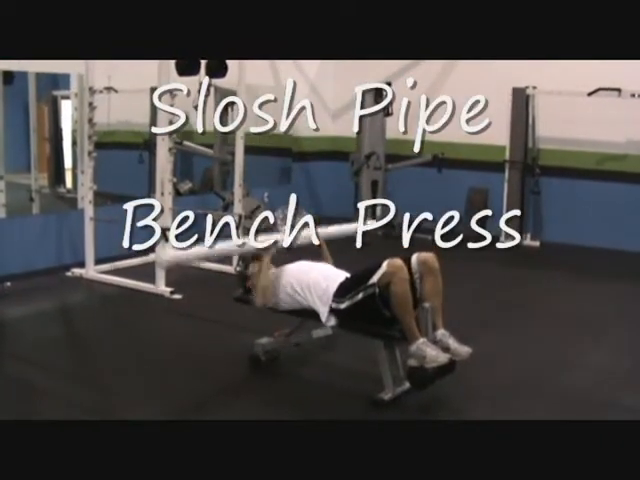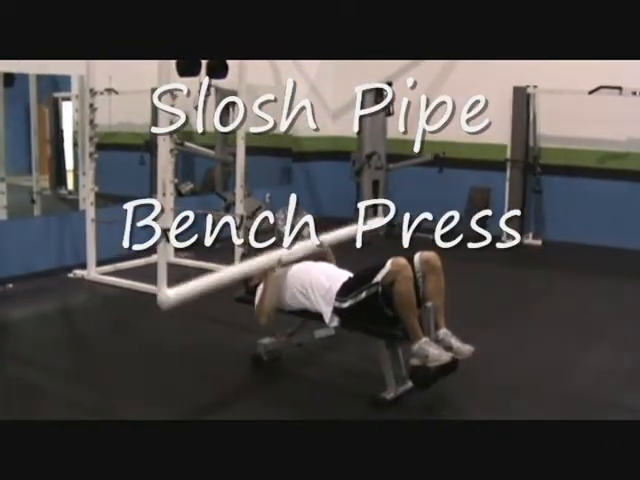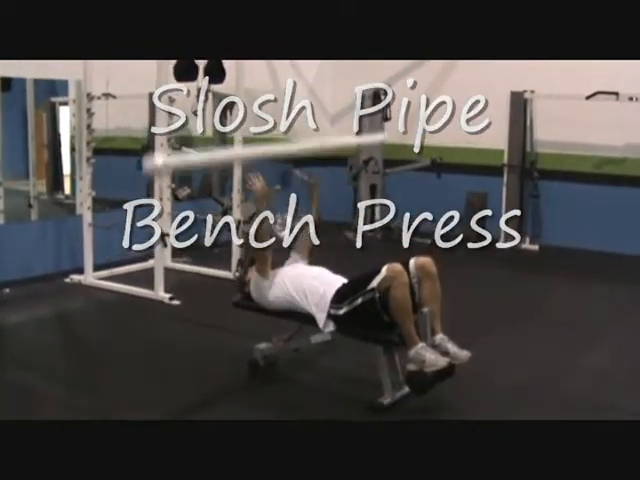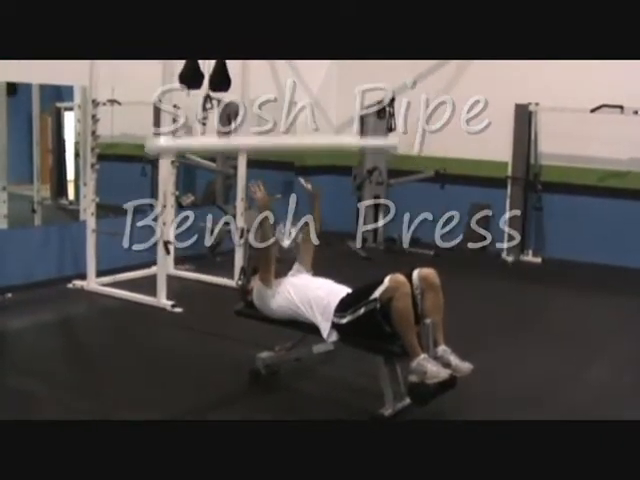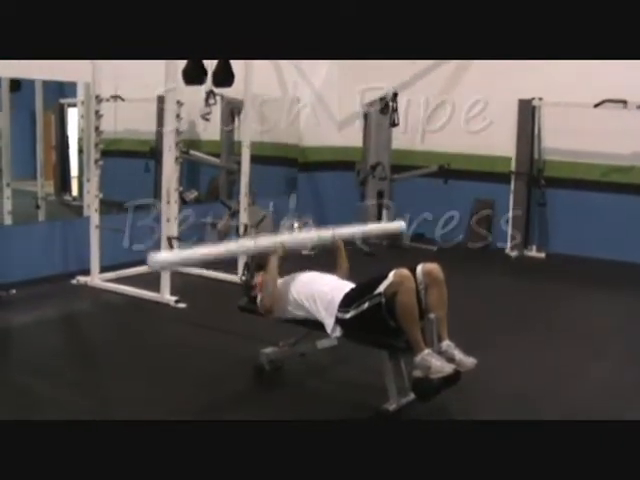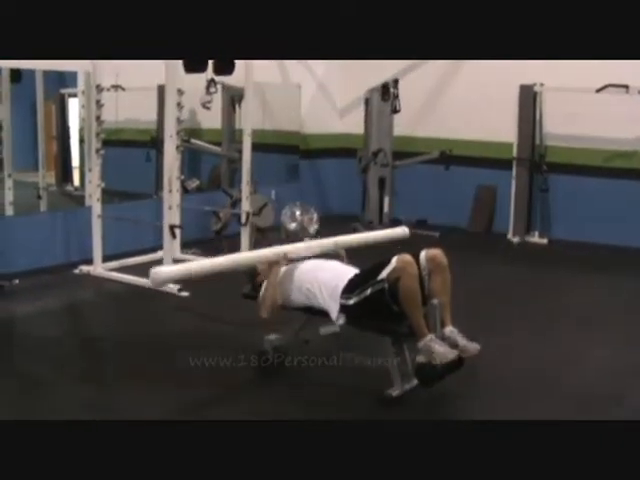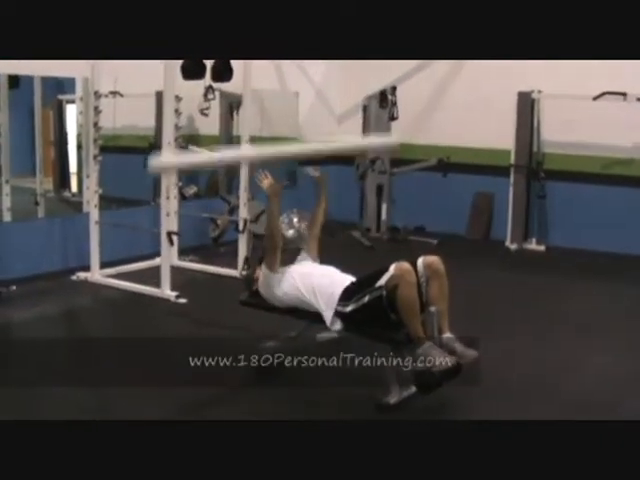
dt=0.3s
person 1, frame 1
left shoulder: (286, 273)
right shoulder: (265, 286)
right elbow: (261, 298)
left wrist: (319, 241)
right wrist: (264, 256)
left hip: (349, 285)
right hip: (337, 300)
left knee: (426, 260)
right knee: (395, 267)
left ankle: (439, 334)
right ankle: (417, 346)
person 1, frame 2
left shoulder: (290, 273)
right shoulder: (265, 289)
right elbow: (263, 318)
left wrist: (326, 252)
right wrist: (269, 271)
left hip: (351, 284)
right hip: (341, 299)
left knee: (429, 259)
right knee: (398, 266)
left ankle: (441, 333)
right ankle: (419, 344)
person 1, frame 3
left shoulder: (290, 269)
right shoulder: (262, 288)
left elbow: (308, 232)
right elbow: (261, 247)
left wrist: (314, 189)
right wrist: (262, 201)
left hip: (347, 294)
right hip: (336, 305)
left knee: (425, 265)
right knee: (395, 272)
left ankle: (438, 340)
right ankle: (416, 353)
person 1, frame 4
left shoulder: (292, 280)
right shoulder: (265, 297)
left elbow: (308, 243)
right elbow: (265, 257)
left wrist: (314, 200)
right wrist: (264, 211)
left hip: (353, 305)
right hip: (339, 316)
left knee: (428, 277)
right knee: (397, 283)
left ankle: (441, 352)
right ankle: (418, 363)
person 1, frame 5
left shoulder: (295, 282)
right shoulder: (269, 299)
left elbow: (342, 275)
right elbow: (268, 305)
left wrist: (339, 244)
right wrist: (273, 259)
left hip: (354, 298)
right hip: (343, 310)
left knee: (431, 271)
right knee: (401, 277)
left ankle: (444, 345)
right ankle: (421, 358)
person 1, frame 6
left shoulder: (297, 272)
right shoulder: (279, 281)
right elbow: (266, 314)
left wrist: (341, 257)
right wrist: (275, 270)
left hip: (357, 282)
right hip: (348, 297)
left knee: (435, 257)
right knee: (404, 262)
left ankle: (448, 332)
right ankle: (426, 342)
person 1, frame 7
left shoulder: (300, 267)
right shoulder: (271, 285)
left elbow: (314, 232)
right elbow: (272, 245)
left wrist: (322, 188)
right wrist: (273, 197)
left hip: (355, 291)
right hip: (344, 304)
left knee: (433, 264)
right knee: (402, 271)
left ankle: (446, 340)
right ankle: (424, 351)
